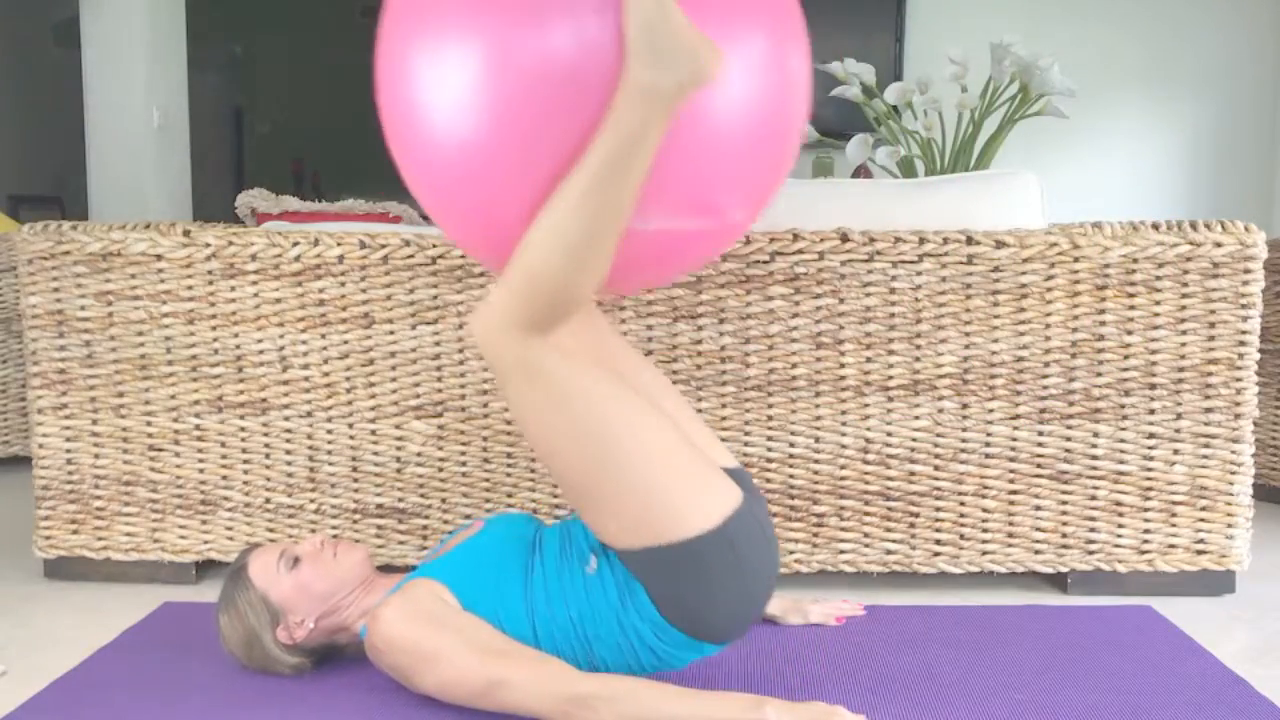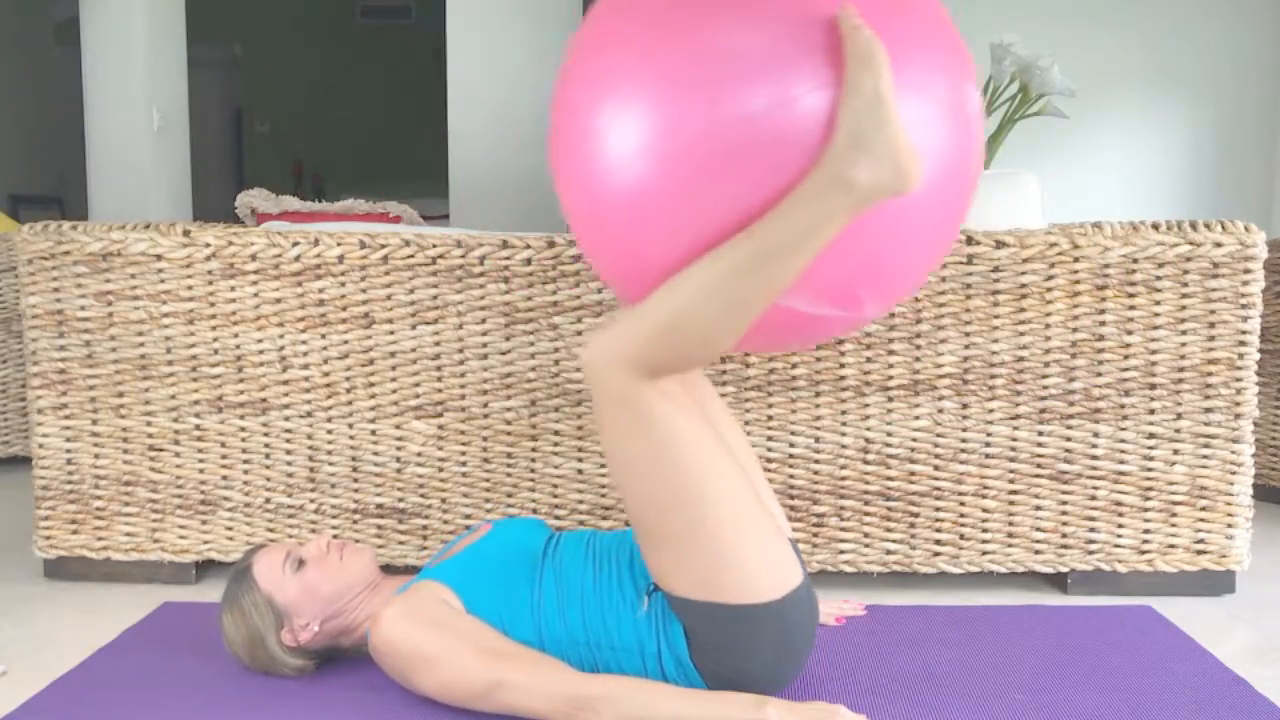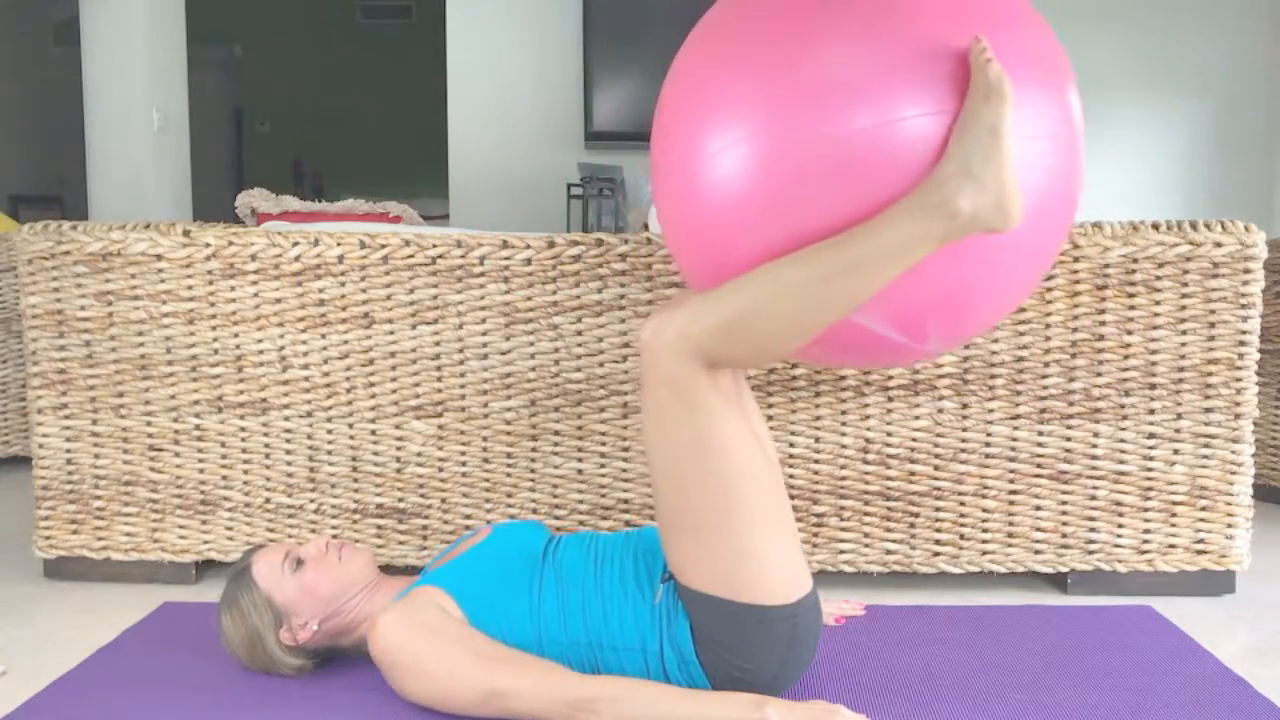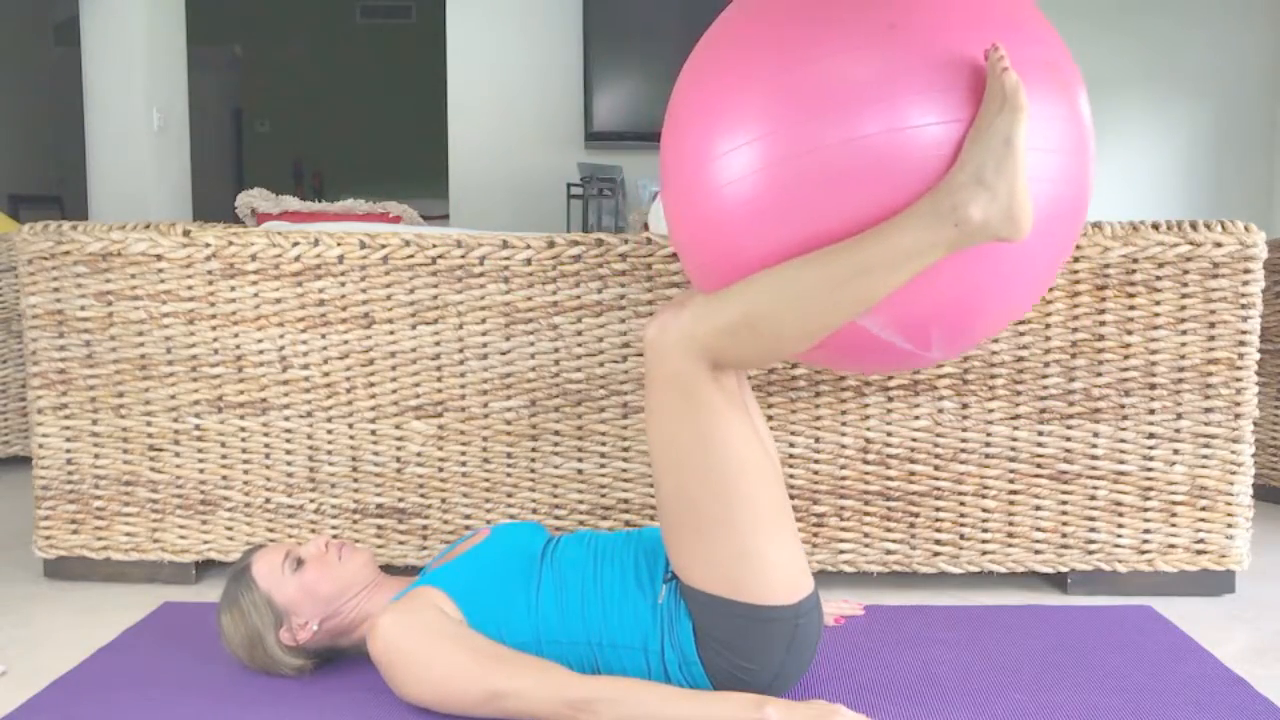
dt=0.5s
person 1, frame 1
left shoulder: (435, 582)
right shoulder: (399, 630)
left hip: (707, 558)
right hip: (702, 561)
right knee: (508, 324)
right ankle: (652, 80)
person 1, frame 2
left shoulder: (449, 580)
right shoulder: (402, 631)
left wrist: (775, 595)
left hip: (742, 610)
right hip: (729, 642)
left knee: (650, 349)
right knee: (620, 358)
right ankle: (853, 172)
person 1, frame 3
left shoulder: (447, 579)
right shoulder: (401, 637)
left wrist: (786, 596)
left hip: (745, 617)
right hip: (734, 641)
left knee: (694, 339)
right knee: (677, 339)
right ankle: (951, 201)
person 1, frame 4
left shoulder: (442, 582)
right shoulder: (400, 639)
left wrist: (782, 594)
left hip: (735, 614)
right hip: (732, 643)
left knee: (695, 333)
right knee: (683, 340)
right ankle: (960, 211)
